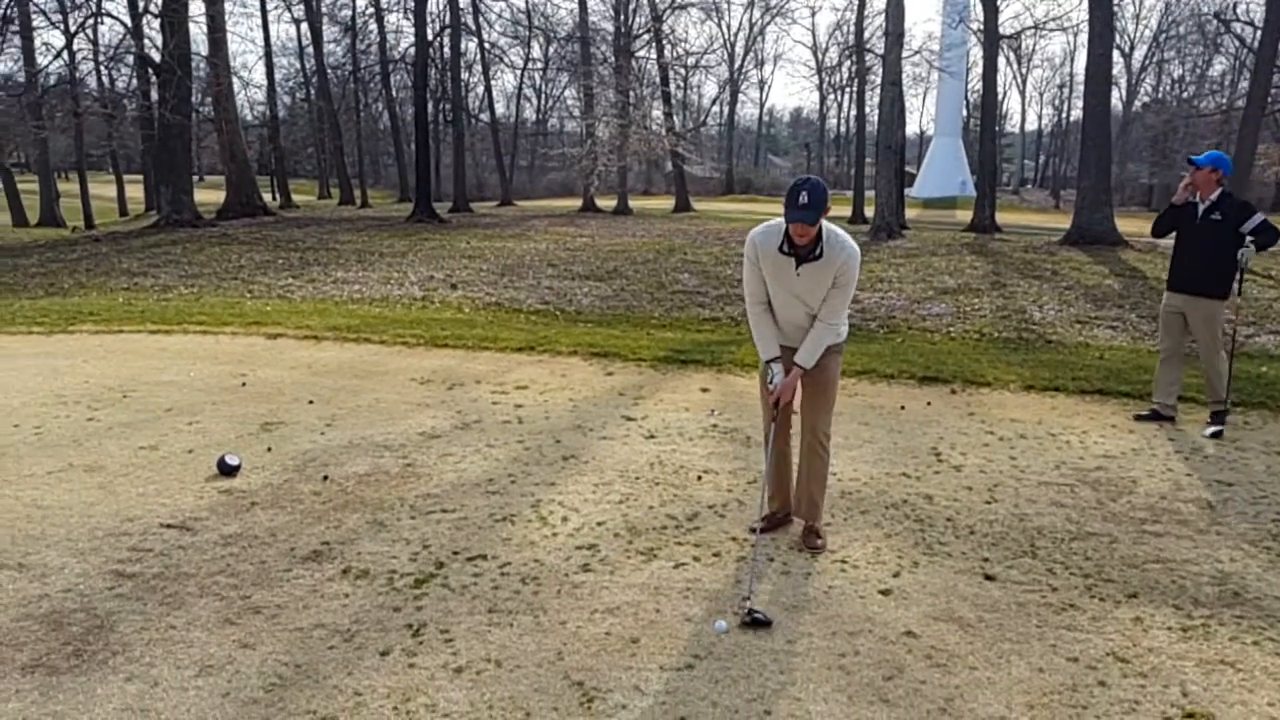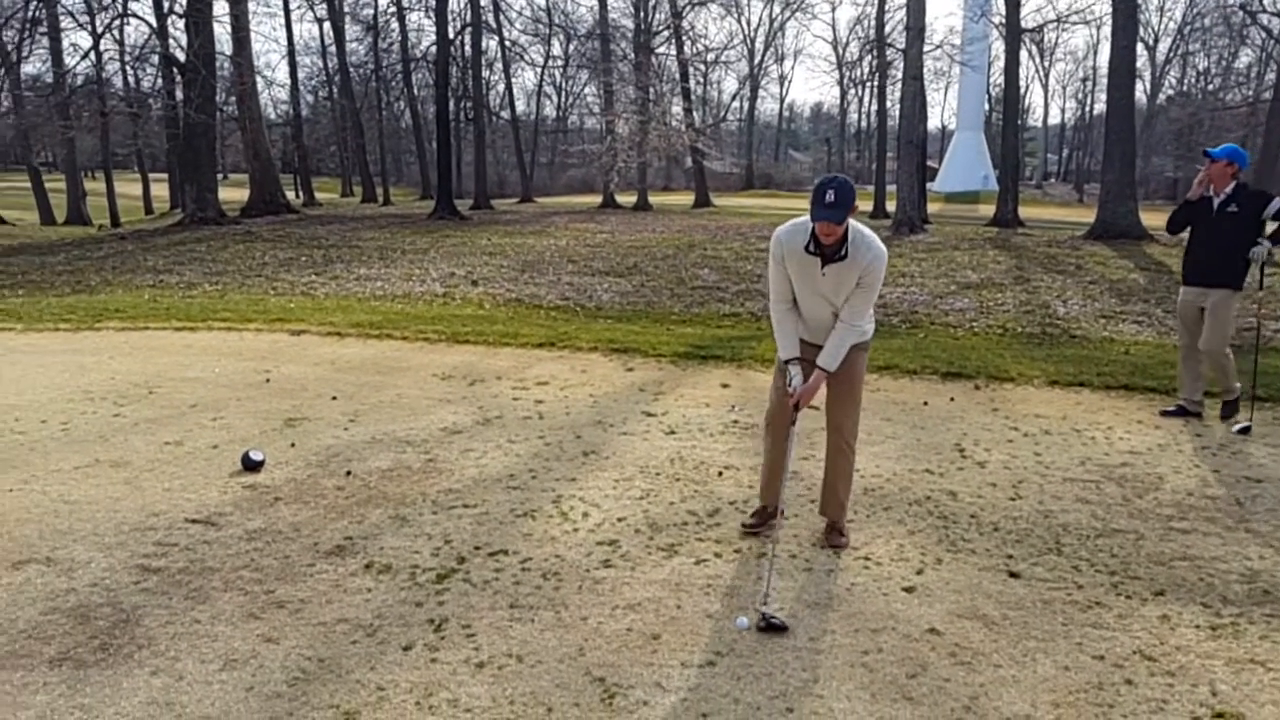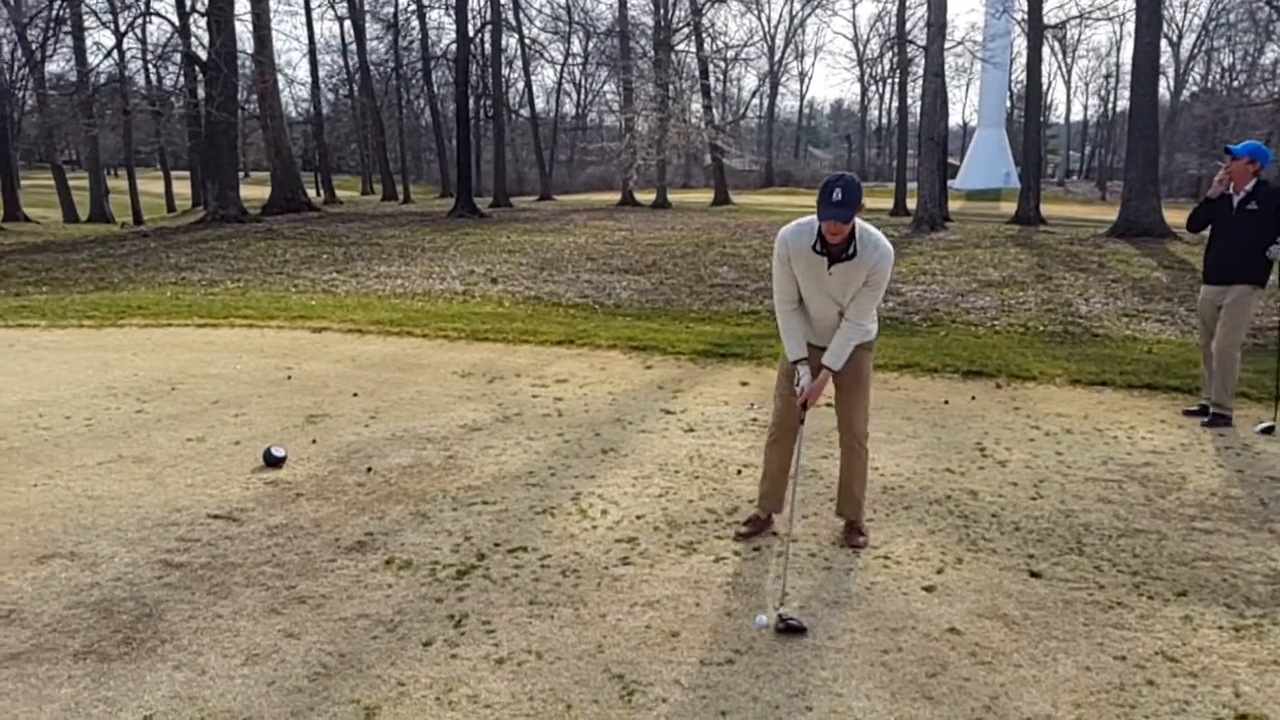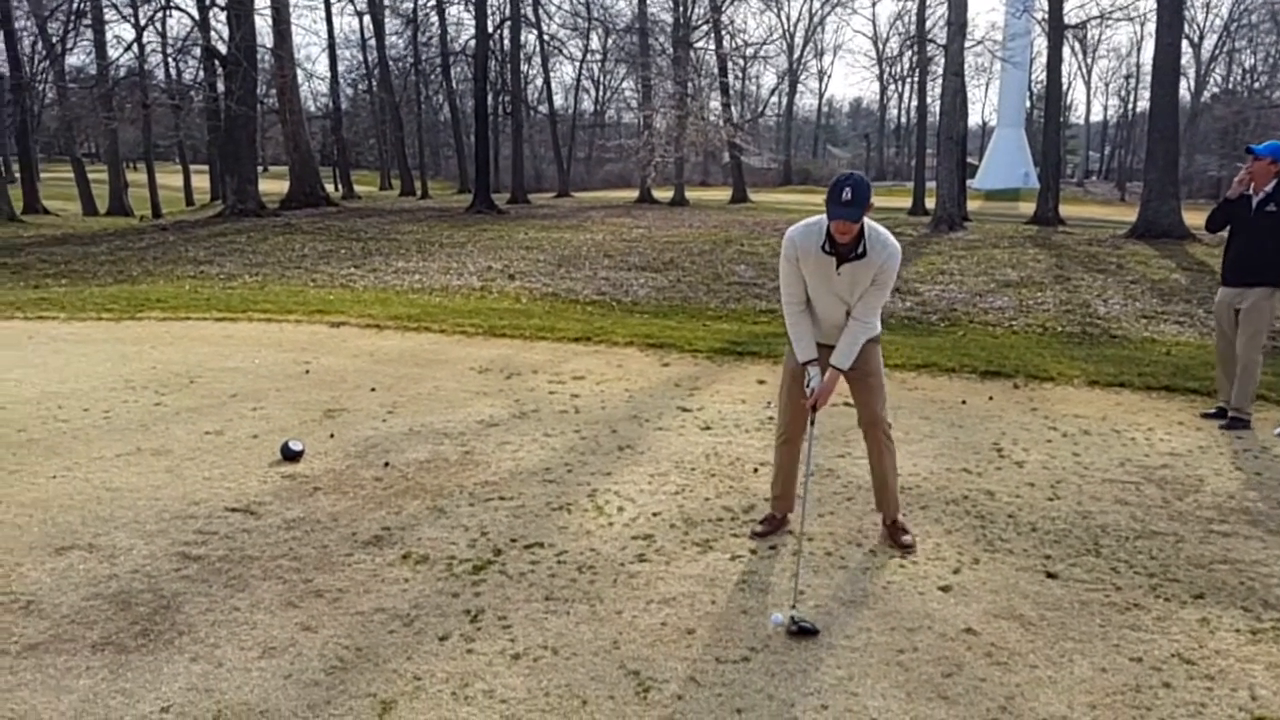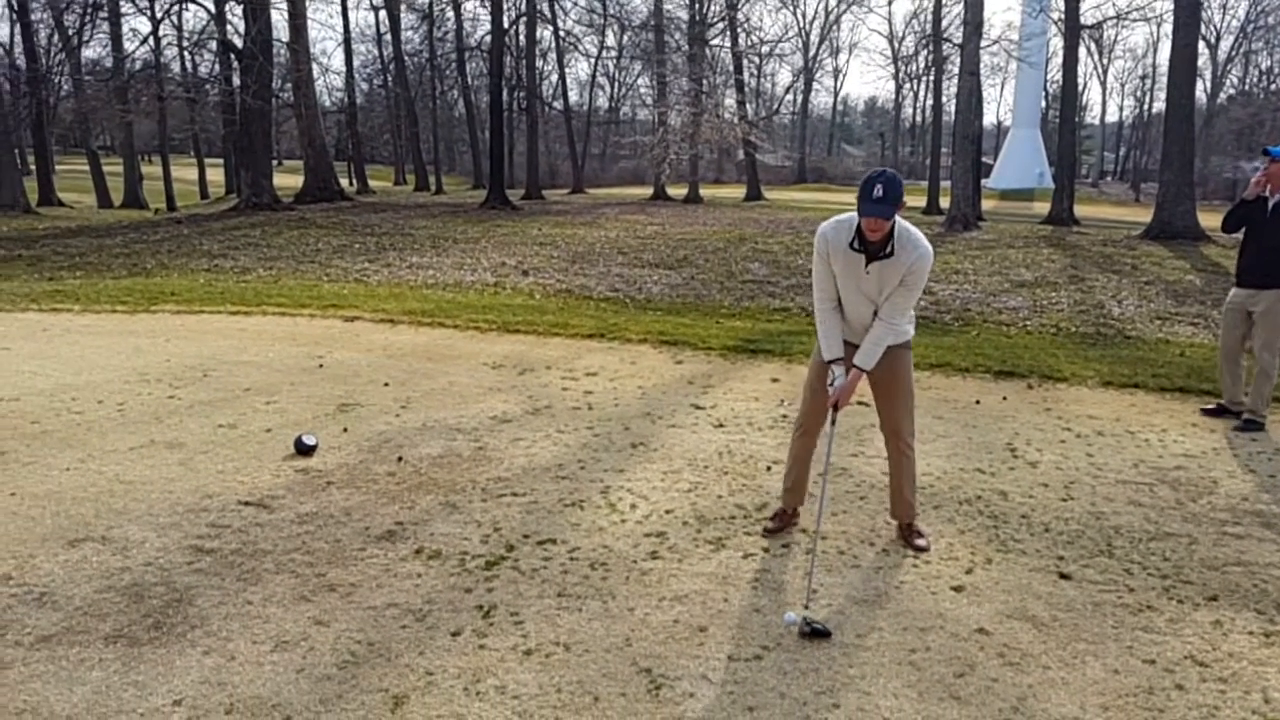
dt=0.3s
person 1, frame 1
left shoulder: (846, 252)
right shoulder: (759, 241)
left elbow: (829, 321)
right elbow: (756, 305)
left wrist: (796, 372)
right wrist: (774, 362)
left hip: (823, 348)
right hip: (777, 344)
left knee: (816, 432)
right knee: (774, 427)
left ankle: (811, 519)
right ankle: (780, 506)
person 1, frame 2
left shoulder: (872, 253)
right shoulder: (785, 239)
left elbow: (851, 321)
right elbow: (781, 304)
left wrist: (819, 377)
right wrist: (792, 363)
left hip: (849, 345)
right hip: (799, 339)
left knee: (842, 431)
right knee: (776, 418)
left ankle: (835, 517)
right ankle: (768, 505)
person 1, frame 3
left shoulder: (879, 252)
right shoulder: (790, 239)
left elbow: (856, 320)
right elbow: (785, 305)
left wrist: (825, 377)
right wrist: (801, 365)
left hip: (853, 344)
right hip: (803, 341)
left knee: (853, 431)
right knee: (782, 426)
left ankle: (853, 517)
right ankle: (765, 511)
person 1, frame 4
left shoulder: (887, 250)
right shoulder: (797, 239)
left elbow: (863, 319)
right elbow: (793, 306)
left wrist: (833, 375)
right wrist: (810, 364)
left hip: (860, 342)
right hip: (807, 340)
left knee: (877, 424)
right knee: (789, 428)
left ankle: (891, 517)
right ankle: (780, 510)
person 1, frame 5
left shoulder: (918, 251)
right shoulder: (829, 235)
left elbow: (890, 320)
right elbow: (824, 303)
left wrist: (856, 375)
right wrist: (835, 364)
left hip: (890, 345)
right hip: (836, 339)
left knee: (899, 433)
right knee: (807, 422)
left ankle: (906, 520)
right ankle: (790, 506)
person 2, frame 1
left shoulder: (1235, 207)
right shoulder: (1186, 205)
right elbow: (1157, 231)
left wrist: (1252, 247)
right wrist: (1177, 201)
left hip: (1209, 296)
right hip: (1175, 292)
left knee: (1211, 353)
right knee: (1168, 350)
left ankle: (1219, 406)
right ankle: (1163, 407)
person 2, frame 2
left shoulder: (1251, 199)
right shoulder: (1201, 199)
right elbow: (1173, 227)
right wrist: (1192, 196)
left hip: (1224, 288)
right hip: (1191, 286)
left knee: (1213, 345)
right knee: (1188, 346)
left ankle: (1231, 394)
right ankle: (1190, 402)
person 2, frame 3
right shoulder: (1221, 197)
right elbow: (1193, 225)
right wrist: (1212, 194)
left hip: (1244, 286)
right hip: (1211, 284)
left knee: (1225, 347)
right knee: (1208, 346)
left ankle: (1222, 410)
right ankle: (1210, 402)
person 2, frame 4
right shoulder: (1241, 197)
right elbow: (1212, 225)
right wrist: (1232, 194)
right hip: (1229, 285)
left knee: (1248, 351)
right knee: (1224, 347)
left ankle: (1241, 412)
right ankle: (1227, 403)
person 2, frame 5
right shoulder: (1257, 200)
right elbow: (1228, 226)
right wrist: (1248, 196)
right hip: (1242, 286)
right knee: (1229, 346)
left ankle: (1255, 414)
right ankle: (1232, 402)
